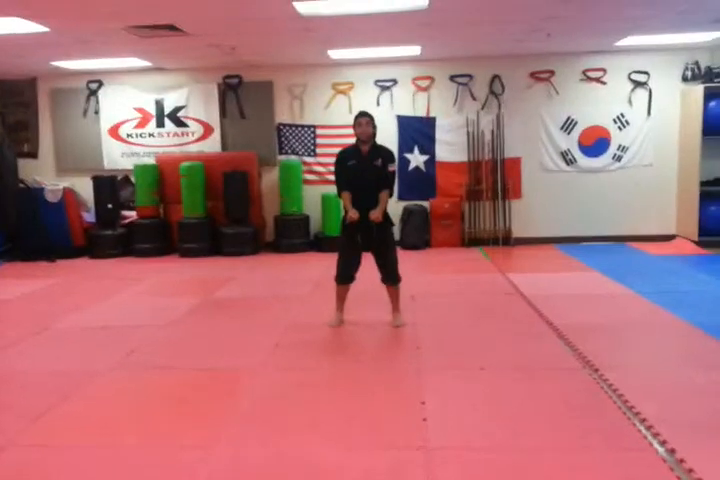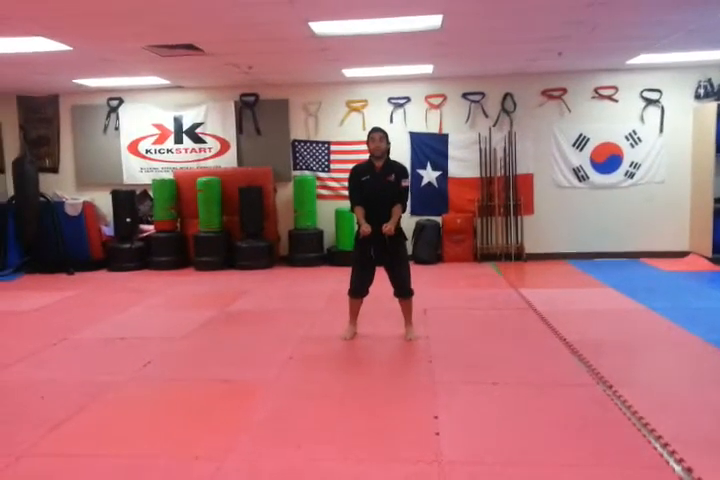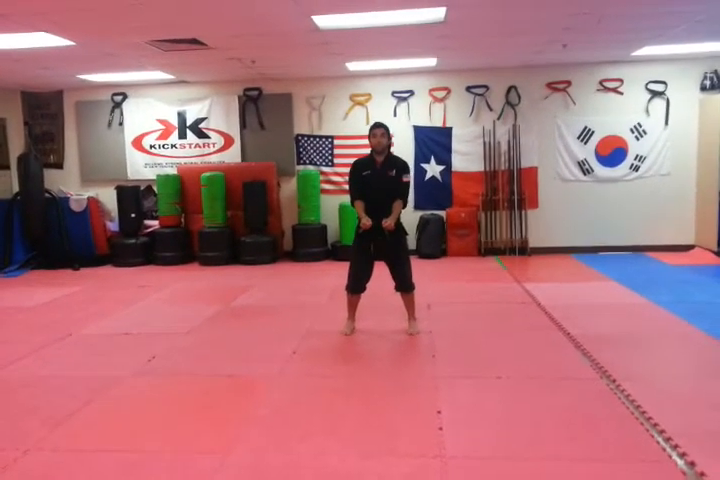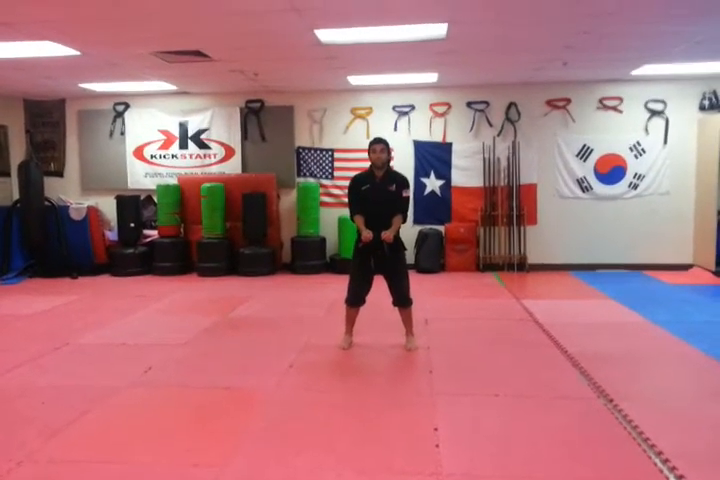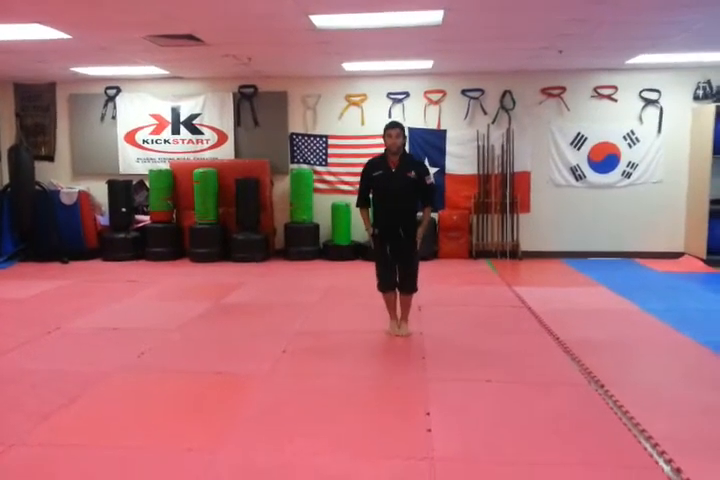
dt=1s
person 1, frame 1
left shoulder: (385, 155)
right shoulder: (344, 156)
left elbow: (387, 187)
right elbow: (343, 187)
left wrist: (380, 209)
right wrist: (349, 209)
left hip: (378, 217)
right hip: (353, 217)
left knee: (390, 267)
right knee: (344, 269)
left ankle: (396, 312)
right ankle: (339, 312)
person 1, frame 2
left shoulder: (399, 170)
right shoulder: (358, 171)
left elbow: (400, 202)
right elbow: (356, 202)
left wrist: (392, 222)
right wrist: (363, 223)
left hip: (392, 232)
right hip: (366, 232)
left knee: (402, 282)
right knee: (358, 282)
left ankle: (409, 325)
right ankle: (352, 325)
person 1, frame 3
left shoulder: (400, 165)
right shoulder: (359, 166)
left elbow: (401, 197)
right elbow: (356, 197)
left wrist: (392, 218)
right wrist: (362, 217)
left hip: (392, 227)
right hip: (366, 227)
left knee: (404, 277)
right knee: (356, 277)
left ankle: (412, 319)
right ankle: (350, 320)
person 1, frame 4
left shoulder: (400, 181)
right shoulder: (358, 181)
left elbow: (401, 212)
right elbow: (355, 211)
left wrist: (392, 230)
right wrist: (363, 230)
left hip: (391, 242)
right hip: (365, 242)
left knee: (401, 292)
right knee: (355, 291)
left ankle: (409, 335)
right ankle: (348, 334)
person 1, frame 5
left shoulder: (417, 166)
right shoulder: (372, 166)
left elbow: (428, 200)
right elbow: (363, 200)
left wrist: (422, 228)
right wrist: (369, 228)
left hip: (408, 231)
right hip: (382, 232)
left knee: (408, 278)
right knee: (386, 279)
left ankle: (404, 320)
right ankle: (393, 319)
